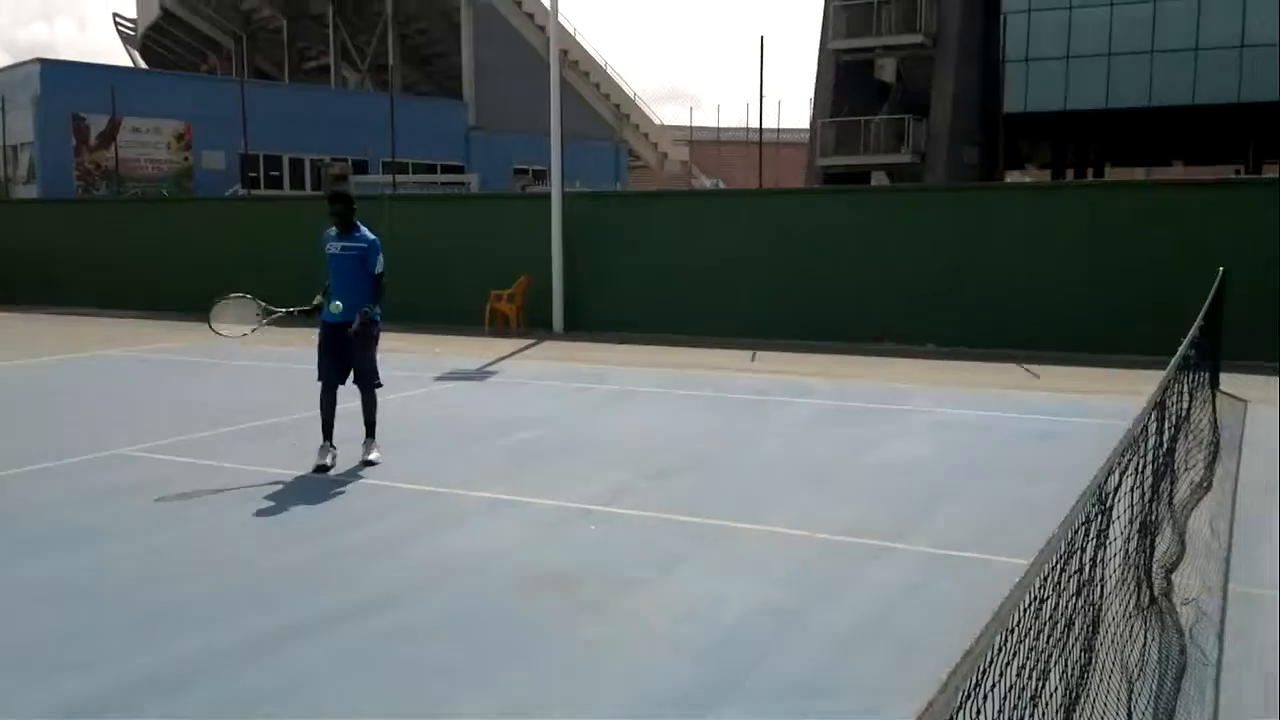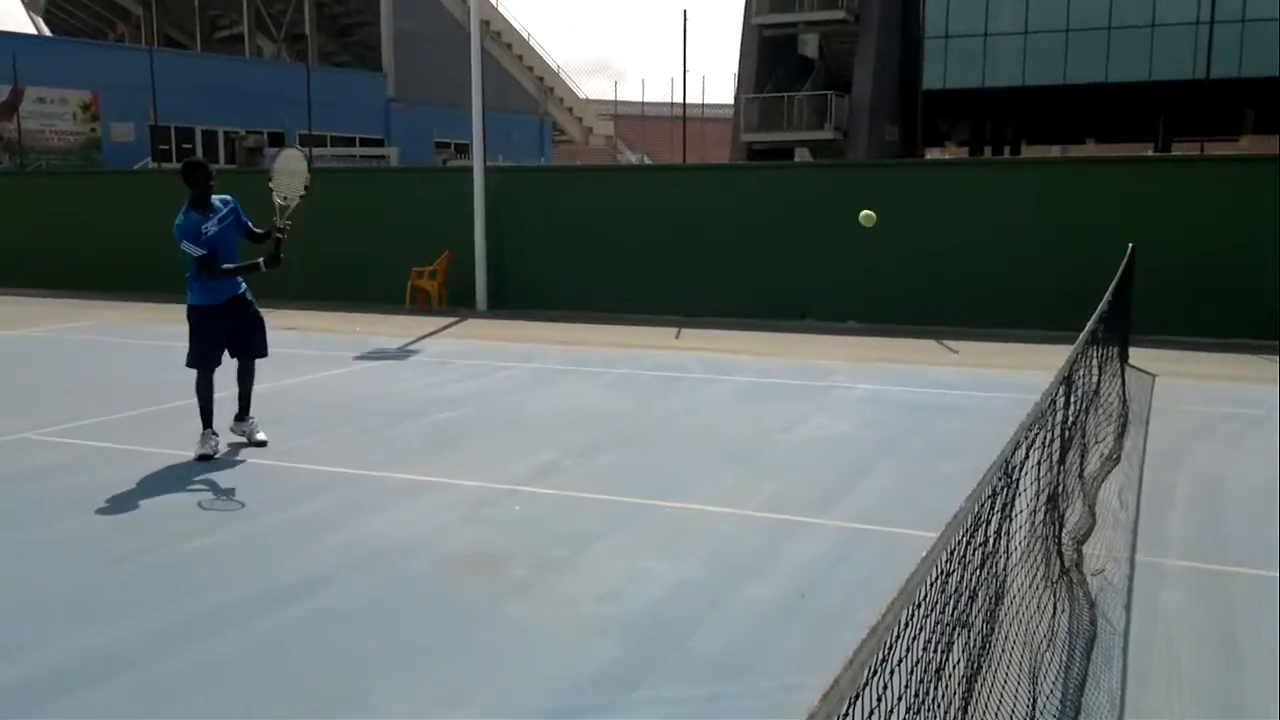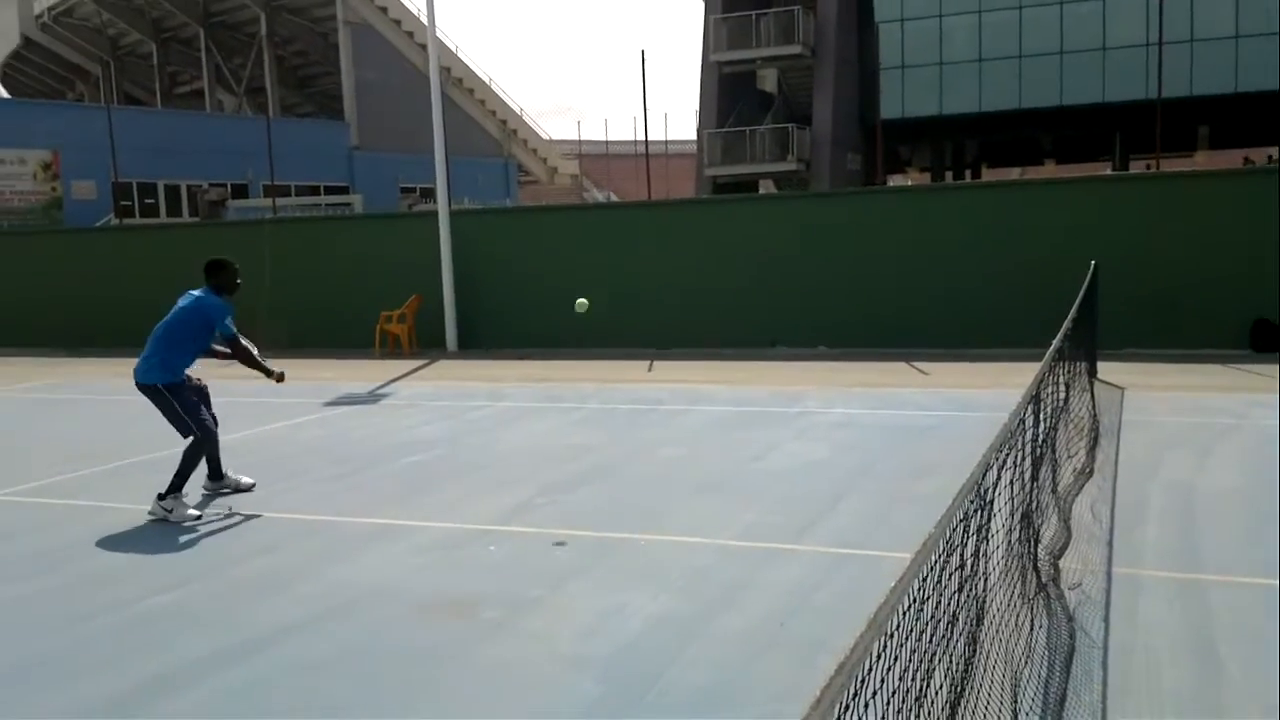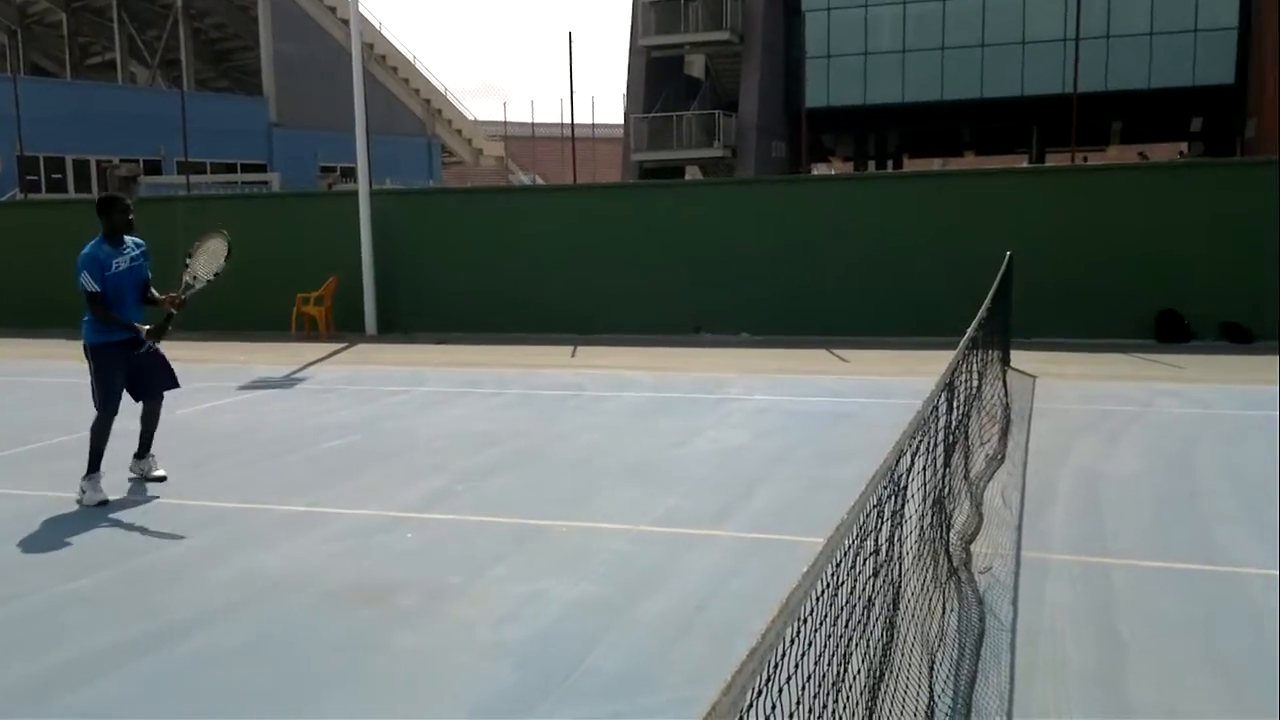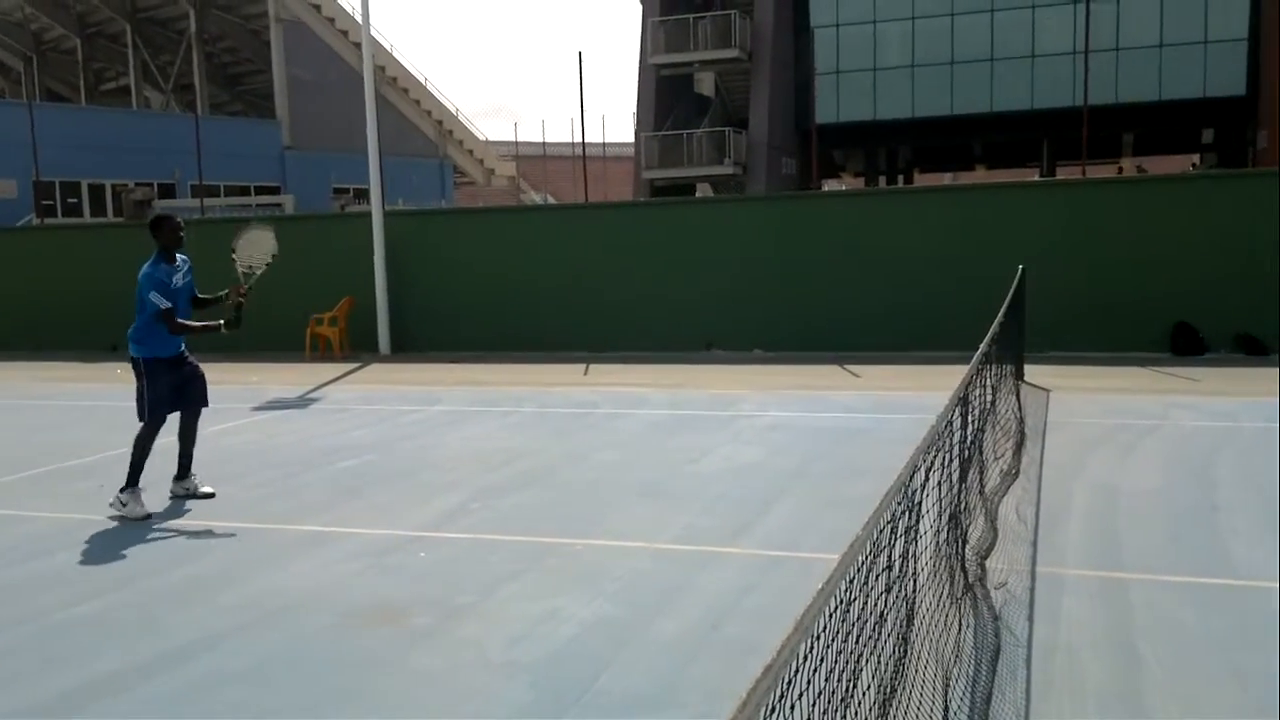
dt=1s
person 1, frame 1
left shoulder: (369, 242)
right shoulder: (329, 237)
left elbow: (378, 285)
left wrist: (364, 314)
right wrist: (323, 296)
left hip: (362, 323)
right hip: (332, 322)
left knee: (365, 384)
right knee: (328, 384)
left ankle: (370, 441)
right ankle: (327, 445)
person 1, frame 2
left shoulder: (228, 204)
right shoulder: (185, 224)
left elbow: (251, 234)
right elbow: (210, 270)
left wrist: (271, 232)
right wrist: (259, 264)
left hip: (237, 294)
right hip: (205, 304)
left knee: (248, 357)
right knee: (205, 367)
left ankle: (243, 419)
right ankle: (208, 432)
person 1, frame 3
left shoulder: (199, 298)
right shoulder: (216, 305)
right elbow: (240, 350)
left wrist: (237, 353)
right wrist: (270, 372)
left hip: (168, 373)
right hip: (158, 378)
left knee: (207, 421)
right knee: (205, 432)
left ankle: (216, 477)
right ankle: (168, 499)
person 1, frame 4
left shoulder: (139, 248)
right shoulder: (91, 257)
left elbow: (144, 292)
right elbow: (96, 310)
left wrist: (162, 300)
right wrist: (139, 328)
left hip: (136, 338)
right hip: (103, 342)
left knee: (155, 394)
right knee: (108, 409)
left ankle: (142, 458)
right ankle: (90, 477)
person 1, frame 5
left shoulder: (183, 263)
right shoulder: (152, 275)
left elbow: (194, 302)
right elbow: (172, 325)
left wrist: (226, 296)
right wrist: (219, 326)
left hip: (176, 352)
right hip: (149, 355)
left knee: (192, 410)
right knee: (154, 420)
left ankle: (183, 479)
right ankle: (128, 492)
